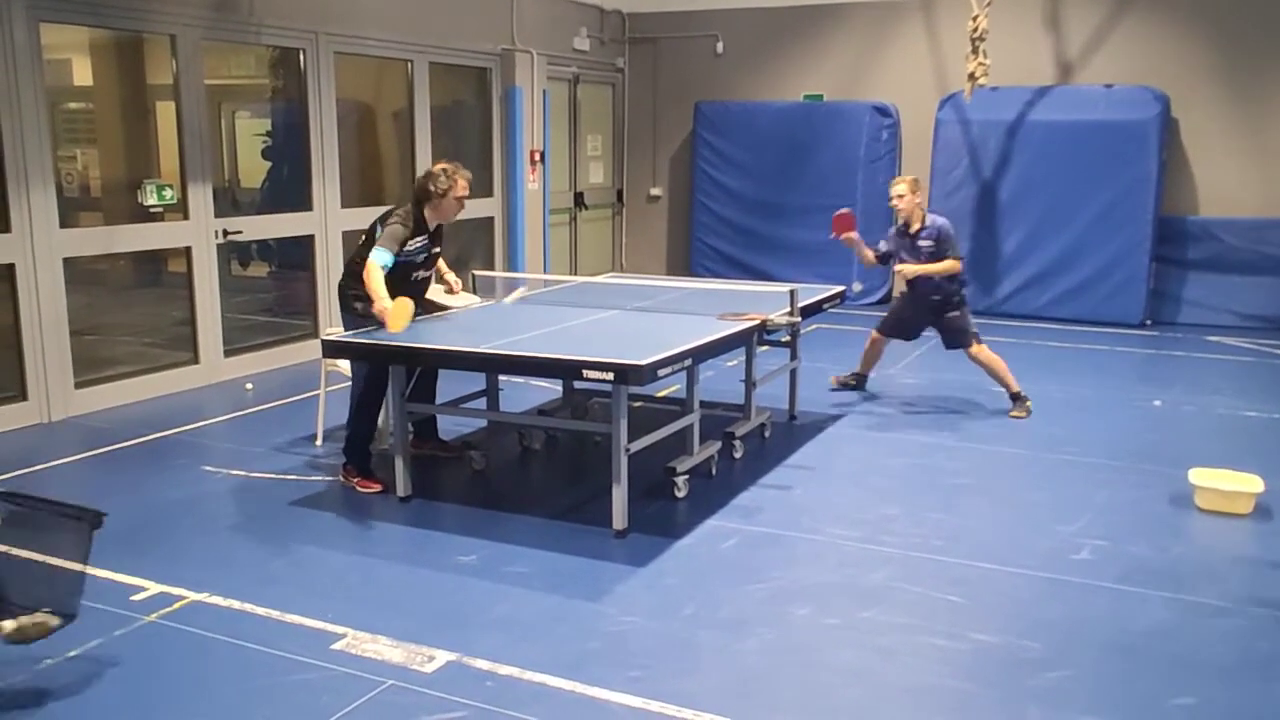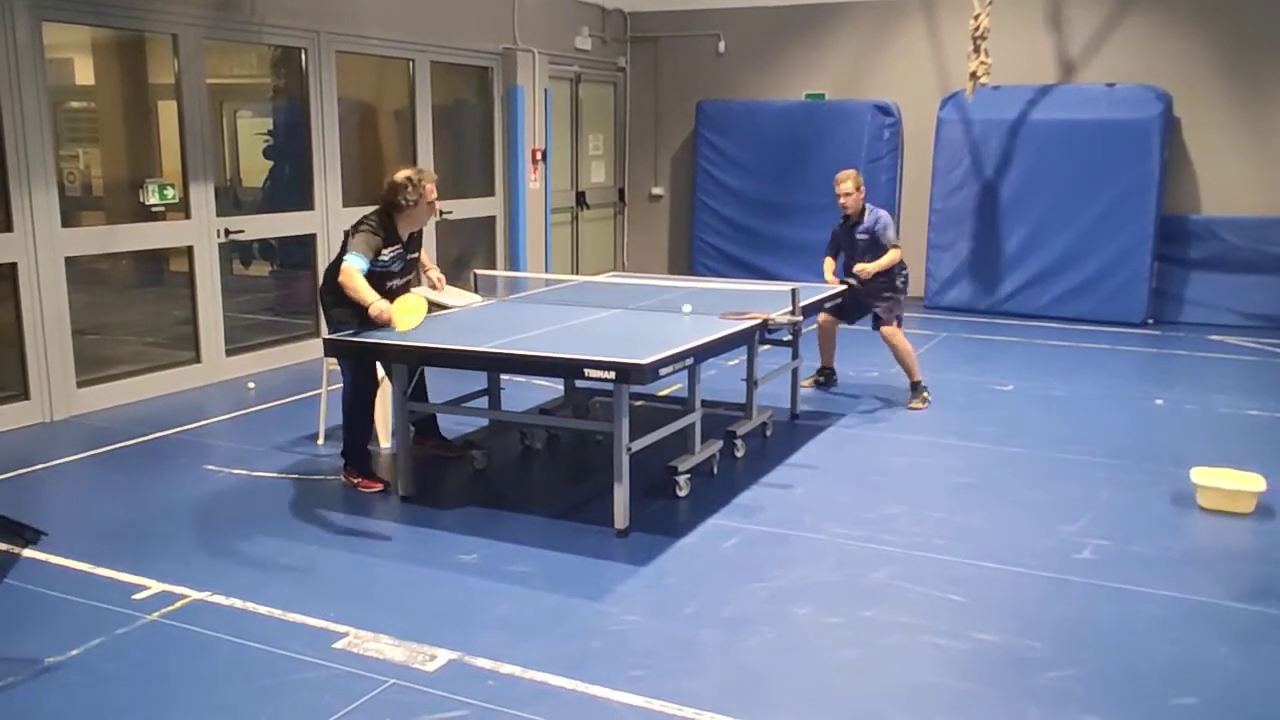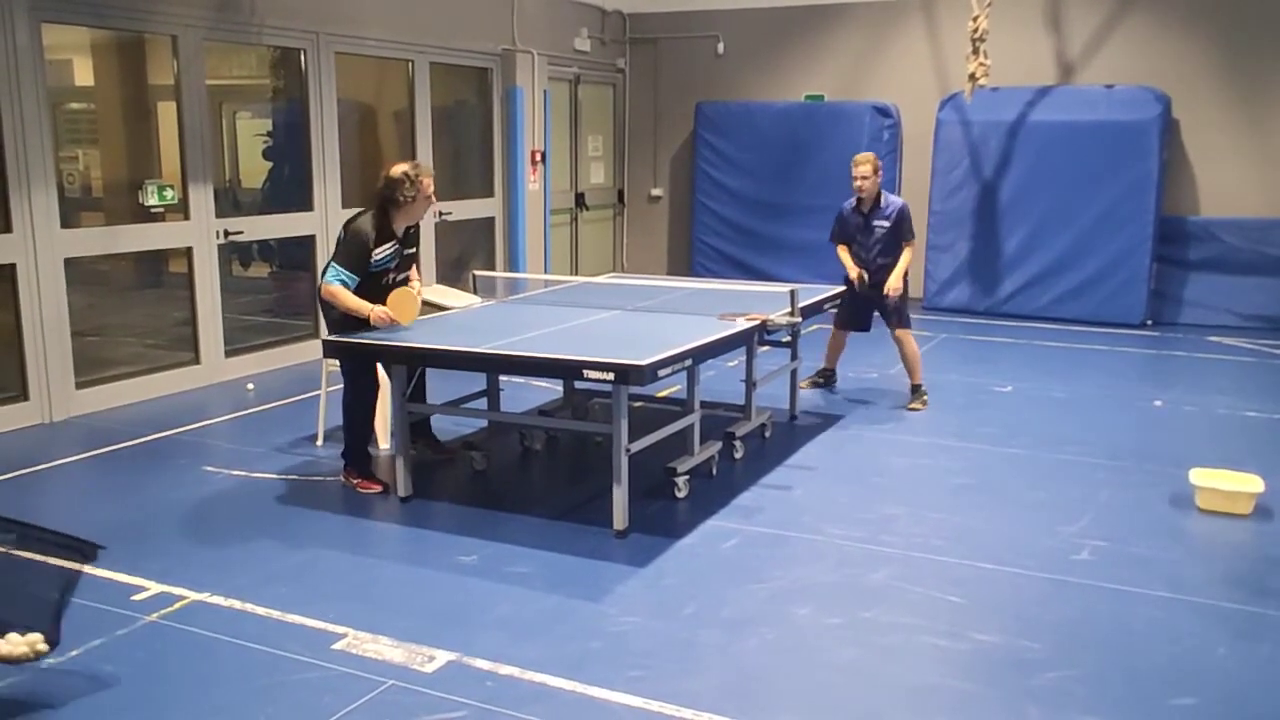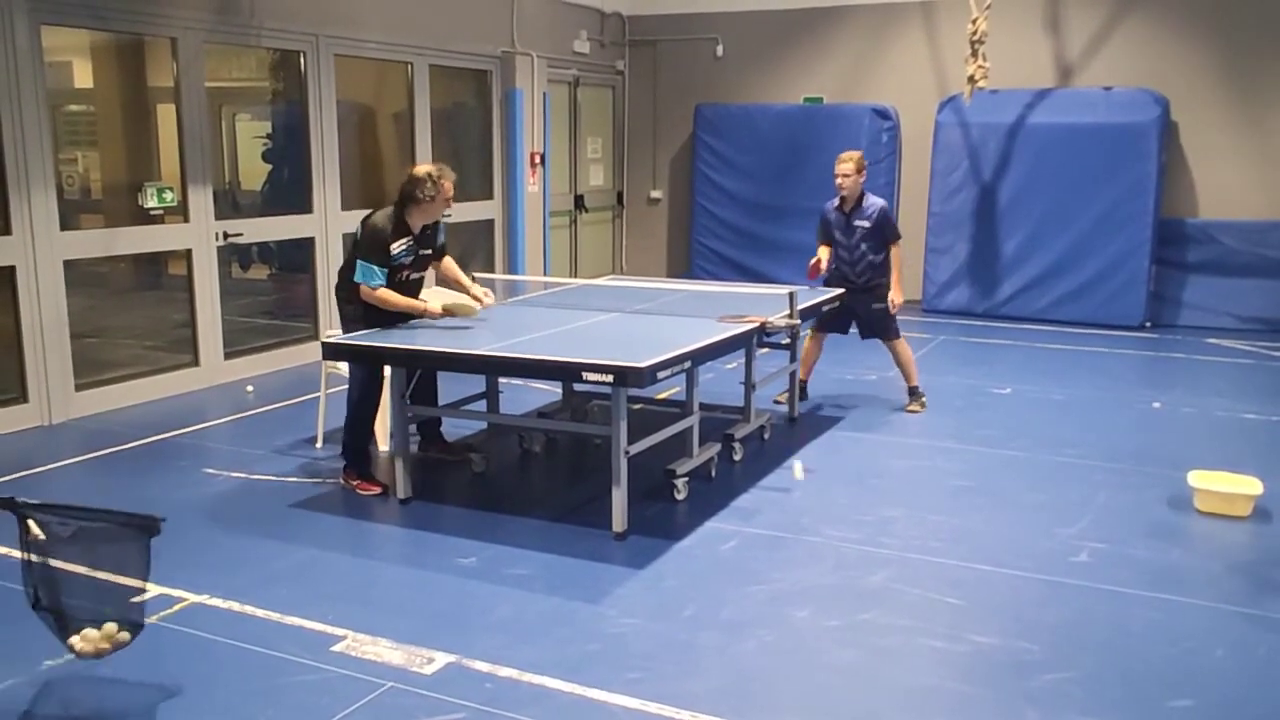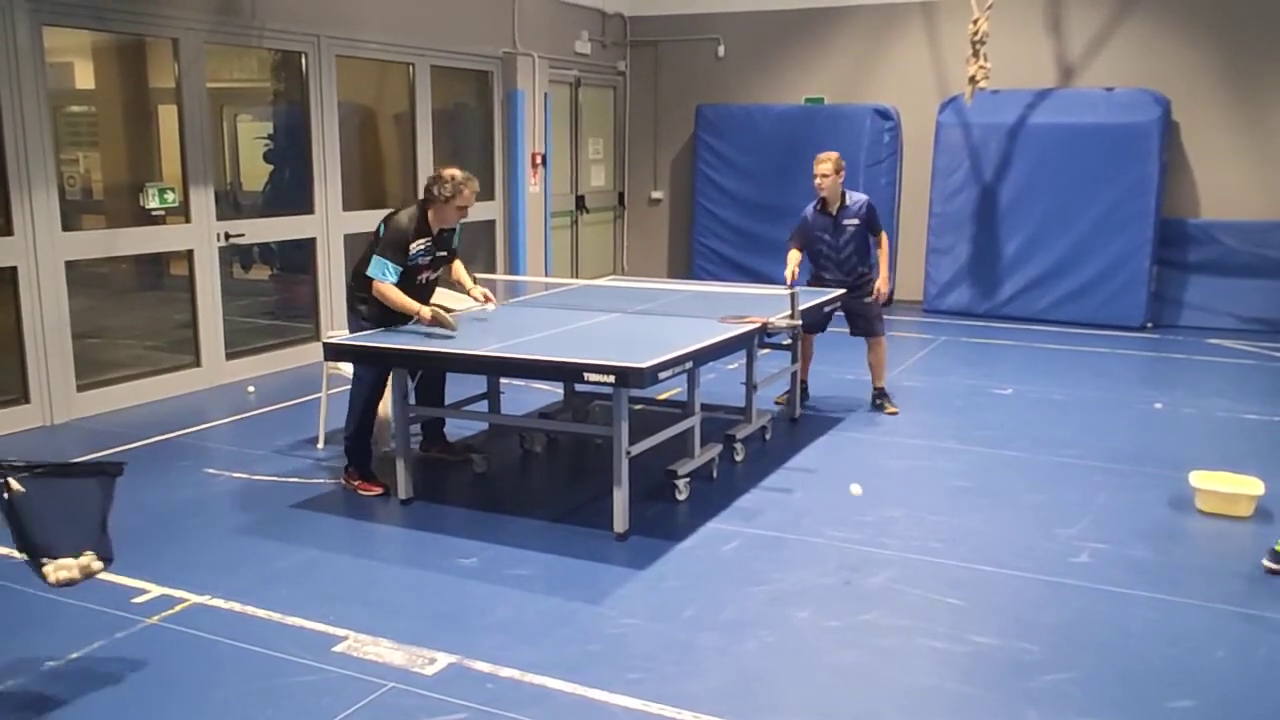
dt=0.4s
person 1, frame 1
left shoulder: (434, 222)
right shoulder: (400, 225)
right elbow: (372, 268)
left wrist: (445, 273)
right wrist: (382, 301)
right hip: (367, 303)
left knee: (425, 365)
right knee: (372, 379)
left ankle: (425, 436)
right ankle: (354, 465)
person 1, frame 2
left shoulder: (413, 226)
right shoulder: (370, 232)
right elbow: (347, 275)
left wrist: (428, 268)
right wrist: (374, 302)
left hip: (387, 306)
right hip: (348, 309)
right knee: (362, 382)
left ankle: (426, 433)
right ankle: (355, 465)
person 1, frame 3
left shoulder: (410, 224)
right shoulder: (363, 232)
right elbow: (330, 289)
left wrist: (414, 280)
right wrist: (370, 310)
left hip: (389, 307)
right hip: (351, 313)
right knee: (362, 384)
left ankle: (421, 434)
right ankle: (355, 466)
person 1, frame 4
left shoulder: (432, 224)
right shoulder: (379, 228)
left elbow: (440, 258)
right elbow: (370, 291)
left wrist: (469, 287)
right wrist: (422, 308)
left hip: (404, 309)
right hip: (364, 311)
left knee: (422, 369)
right knee: (368, 382)
left ankle: (431, 439)
right ankle: (355, 468)
person 1, frame 5
left shoulder: (449, 225)
right shoulder: (401, 227)
left elbow: (451, 260)
right elbow: (380, 286)
left wrist: (470, 287)
right wrist: (418, 310)
left hip: (413, 308)
right hip: (374, 309)
left knee: (432, 367)
right knee: (370, 383)
left ankle: (433, 439)
right ankle: (356, 467)
person 2, frame 1
left shoulder: (940, 226)
right shoulder: (897, 233)
left elbow: (956, 265)
right elbow: (873, 260)
left wrist: (918, 269)
right wrist: (856, 243)
left hip: (948, 301)
right hip: (915, 299)
left knee: (976, 350)
right knee: (877, 337)
left ankle: (1018, 397)
right ankle: (860, 378)
person 2, frame 2
left shoulder: (879, 219)
right shoulder: (841, 227)
left elbow: (895, 253)
right elbow: (831, 256)
left wrist: (872, 267)
right wrist: (829, 274)
left hip: (888, 285)
right hip: (858, 284)
left knee: (889, 331)
right knee: (825, 320)
left ankle: (918, 387)
right ankle: (827, 372)
person 2, frame 3
left shoulder: (897, 207)
right shoulder: (847, 211)
left elbow: (909, 246)
right elbow: (841, 244)
left wrist: (897, 276)
right wrist: (851, 267)
left hip: (887, 282)
right hip: (859, 280)
left knee: (901, 333)
right knee: (840, 329)
left ankle: (918, 390)
right ankle: (828, 373)
person 2, frame 4
left shoulder: (878, 209)
right shoulder: (829, 211)
left elbow: (894, 247)
left wrist: (895, 287)
right wrist: (822, 258)
left hip: (873, 288)
right hip: (838, 285)
left knee: (893, 339)
right knee: (816, 333)
left ankle: (915, 392)
right ankle: (800, 387)
person 2, frame 5
left shoulder: (862, 205)
right shoulder: (810, 214)
left elbow: (881, 238)
right elbow: (797, 247)
left wrist: (883, 276)
right wrist: (792, 264)
left hip: (860, 285)
right hip: (822, 284)
left knee: (876, 337)
right knee: (805, 333)
left ankle: (879, 394)
right ankle: (801, 387)
